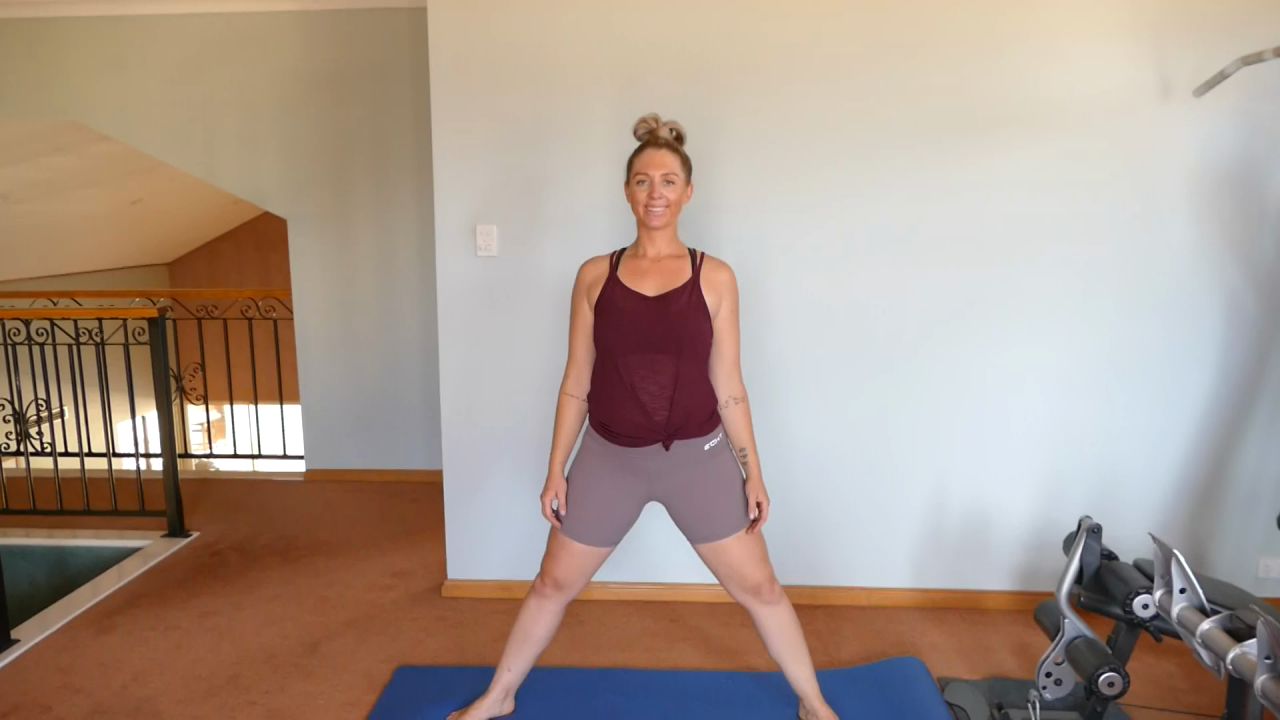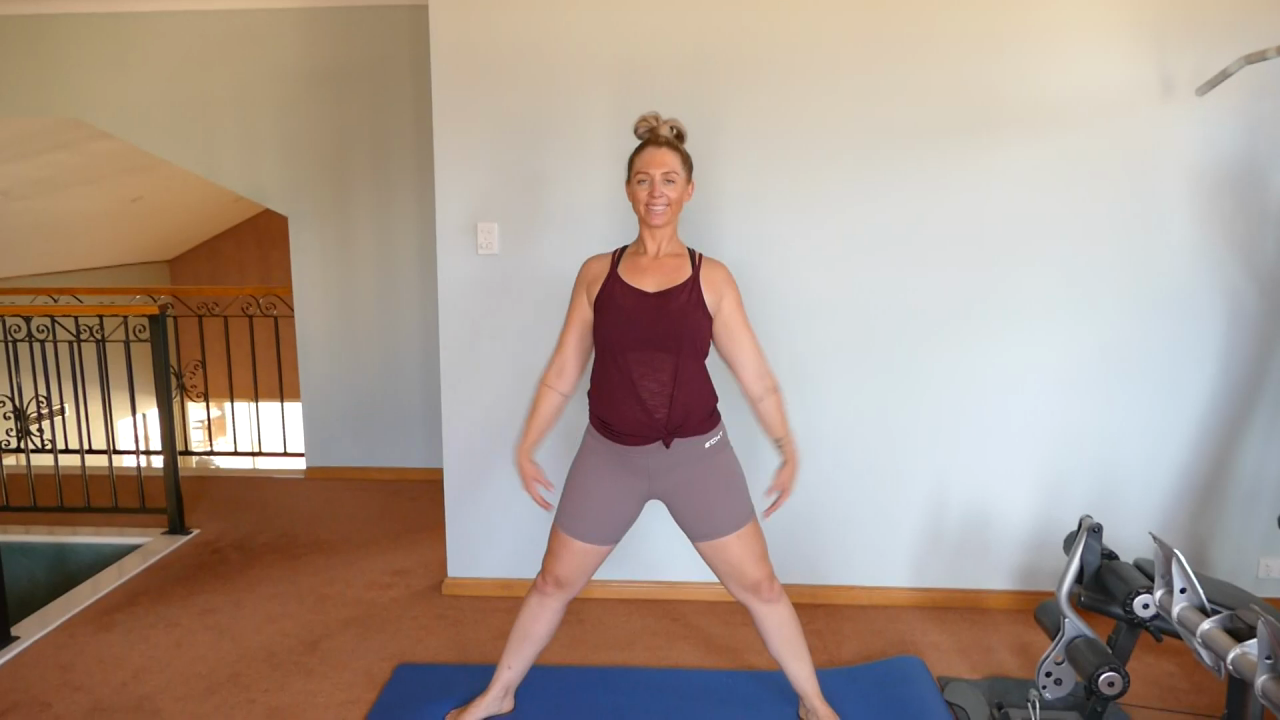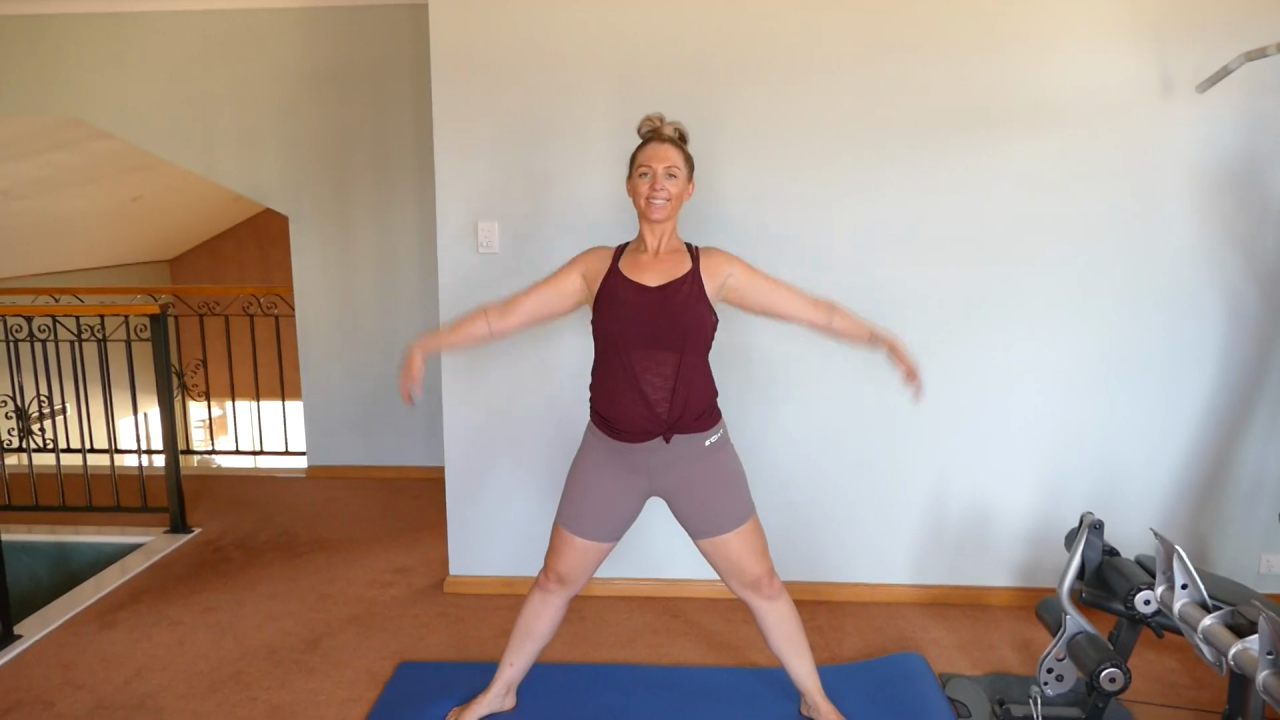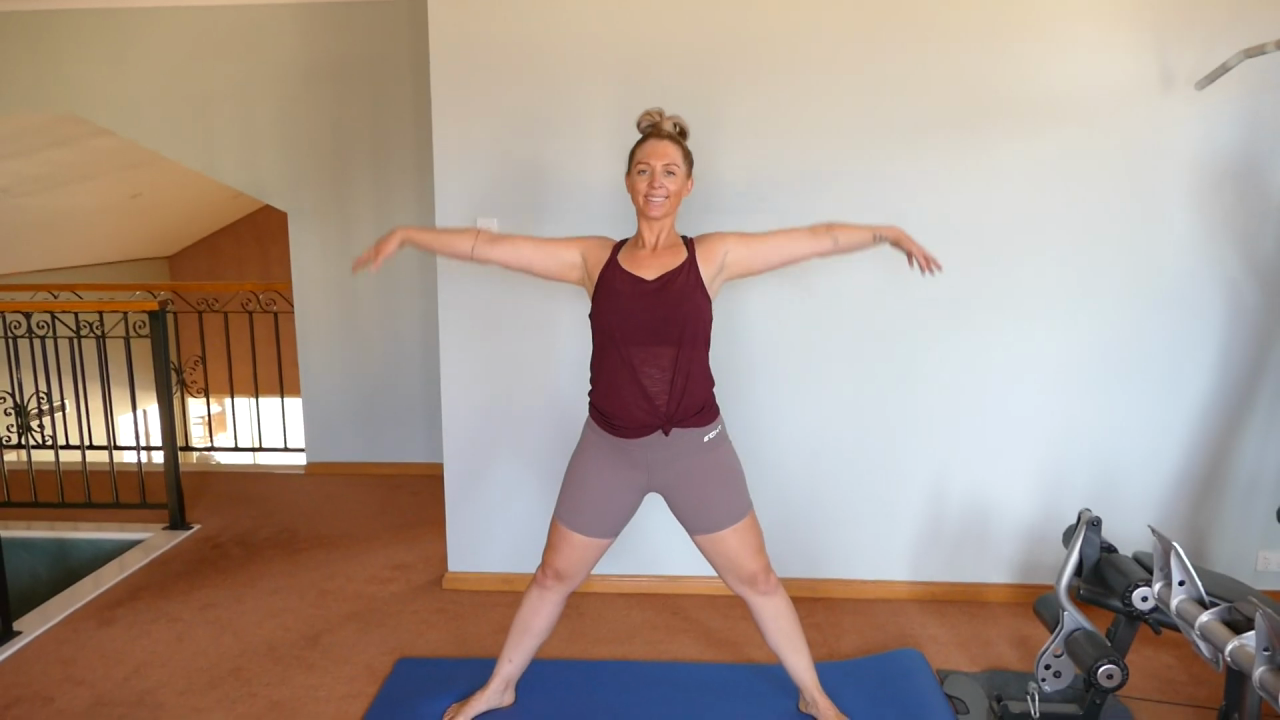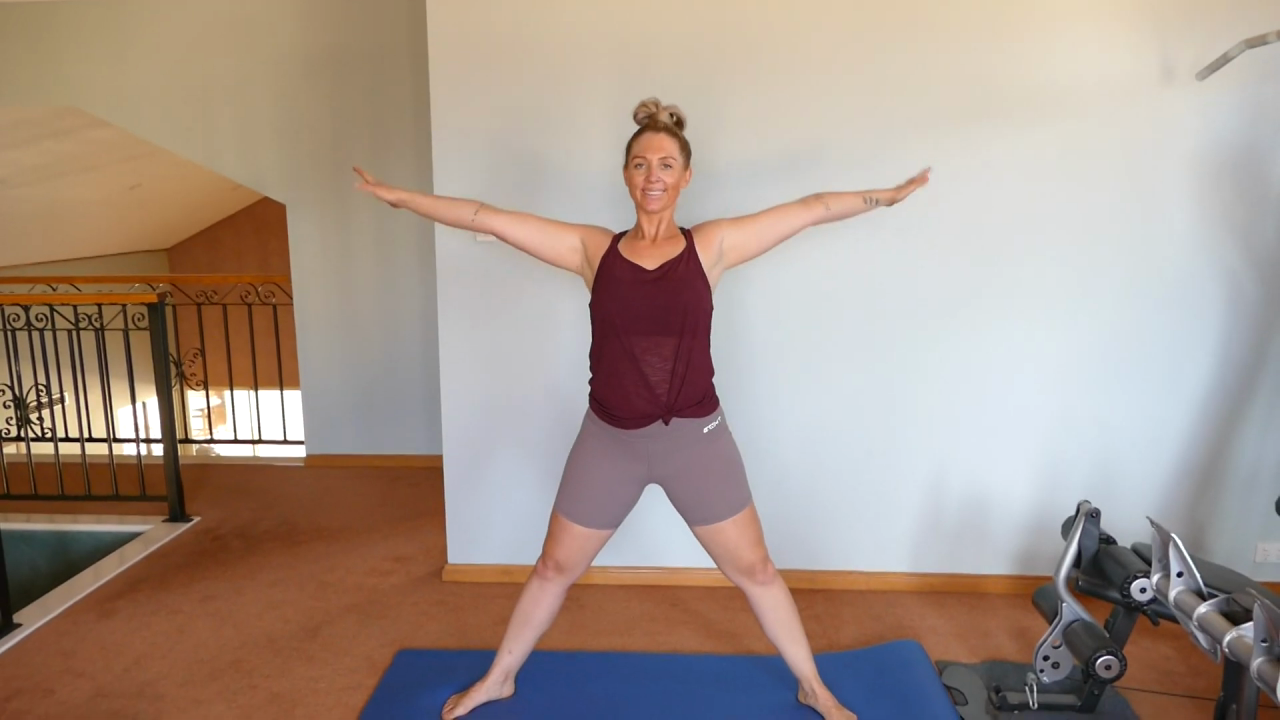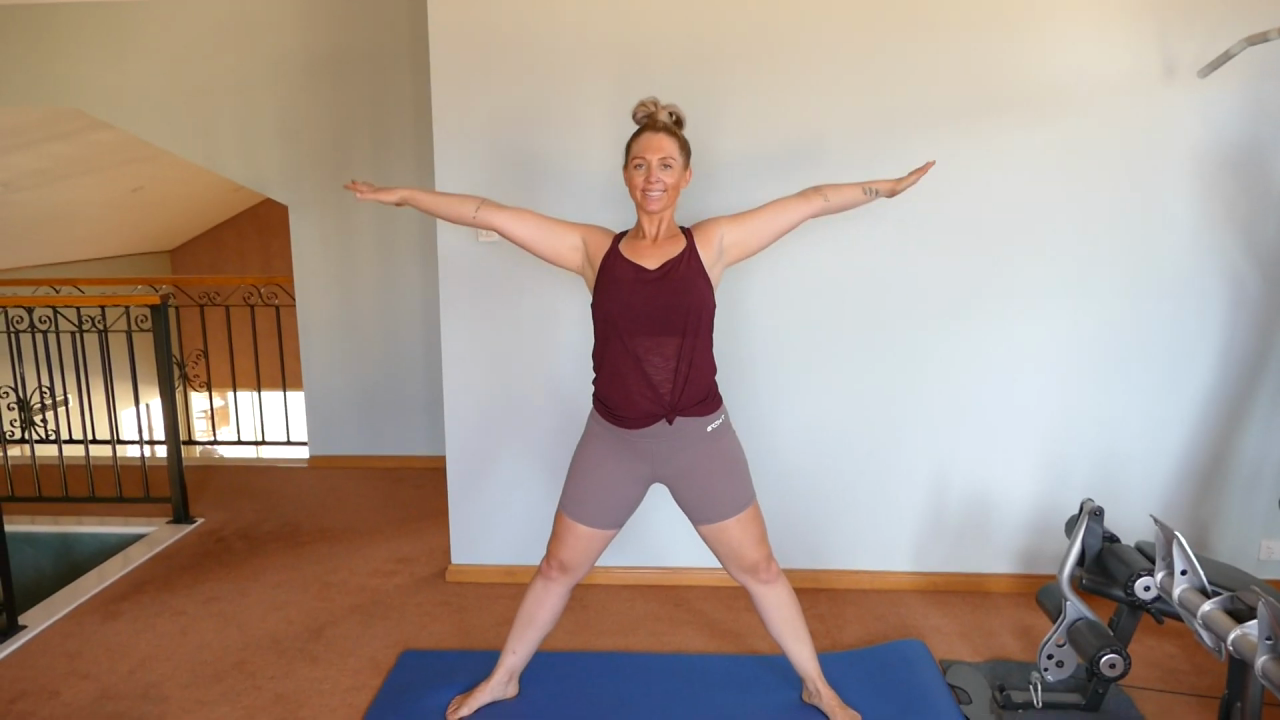
dt=0.2s
person 1, frame 1
left shoulder: (715, 277)
right shoulder: (594, 276)
left elbow: (728, 386)
right elbow: (576, 383)
left wrist: (753, 472)
right wrist: (555, 470)
left hip: (698, 458)
right hip: (609, 458)
left knee: (759, 588)
right knee: (553, 584)
person 1, frame 2
left shoulder: (713, 277)
right shoulder: (596, 274)
left elbow: (753, 372)
right elbow: (563, 371)
left wrist: (787, 450)
right wrist: (526, 447)
left hip: (697, 455)
right hip: (609, 456)
left knee: (760, 586)
right knee: (554, 582)
person 1, frame 3
left shoulder: (714, 268)
right shoulder: (596, 266)
left elbow: (806, 308)
right elbow: (509, 314)
left wrist: (881, 340)
right wrist: (430, 343)
left hip: (697, 450)
right hip: (610, 452)
left knee: (759, 583)
right knee: (555, 580)
person 1, frame 4
left shoulder: (712, 257)
right shoulder: (594, 258)
left elbow: (815, 240)
right elbow: (491, 246)
left wrist: (887, 233)
right wrist: (406, 235)
left hip: (696, 446)
right hip: (609, 448)
left knee: (756, 579)
right knee: (554, 577)
person 1, frame 5
left shoulder: (711, 245)
right shoulder: (592, 248)
left elbow: (811, 209)
right elbow: (489, 218)
left wrist: (884, 196)
right wrist: (401, 196)
left hip: (695, 437)
right hip: (609, 440)
left knee: (755, 570)
right knee: (554, 567)
person 1, frame 6
left shoulder: (712, 243)
right shoulder: (593, 249)
left elbow: (811, 201)
right elbow: (489, 214)
left wrist: (885, 187)
right wrist: (403, 195)
left hip: (699, 438)
right hip: (613, 439)
left knee: (759, 569)
right knee: (560, 567)
